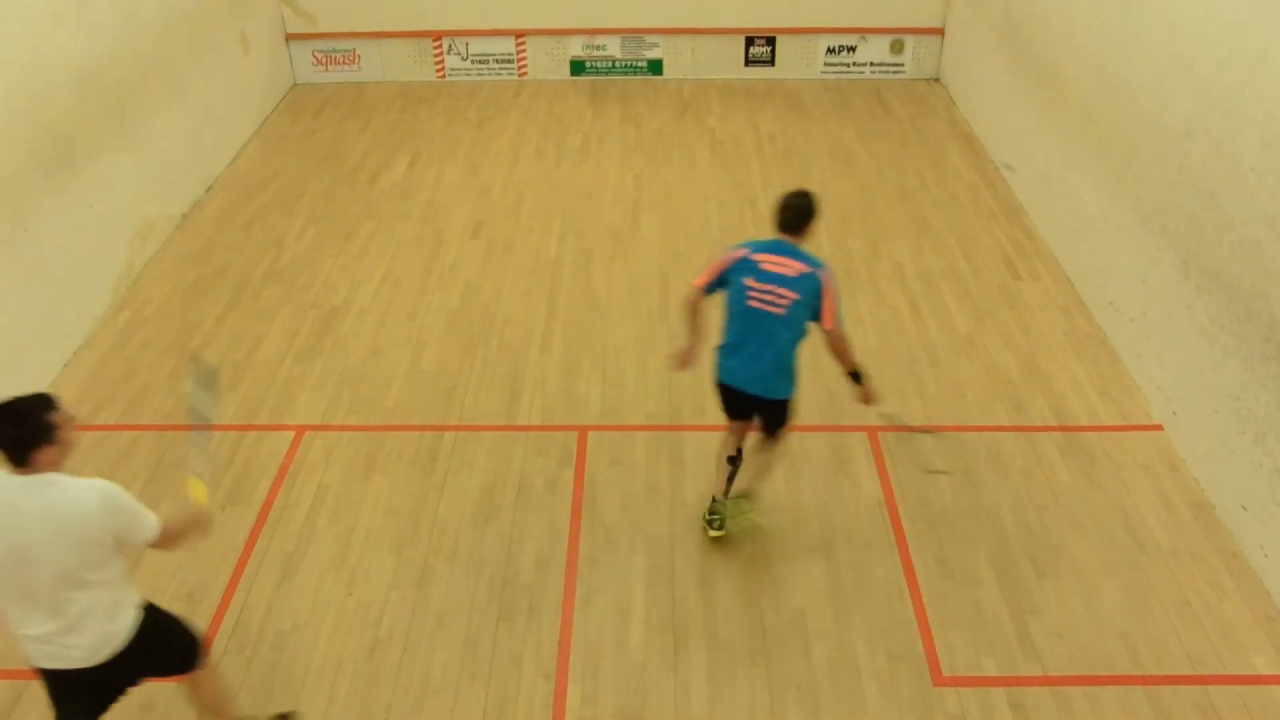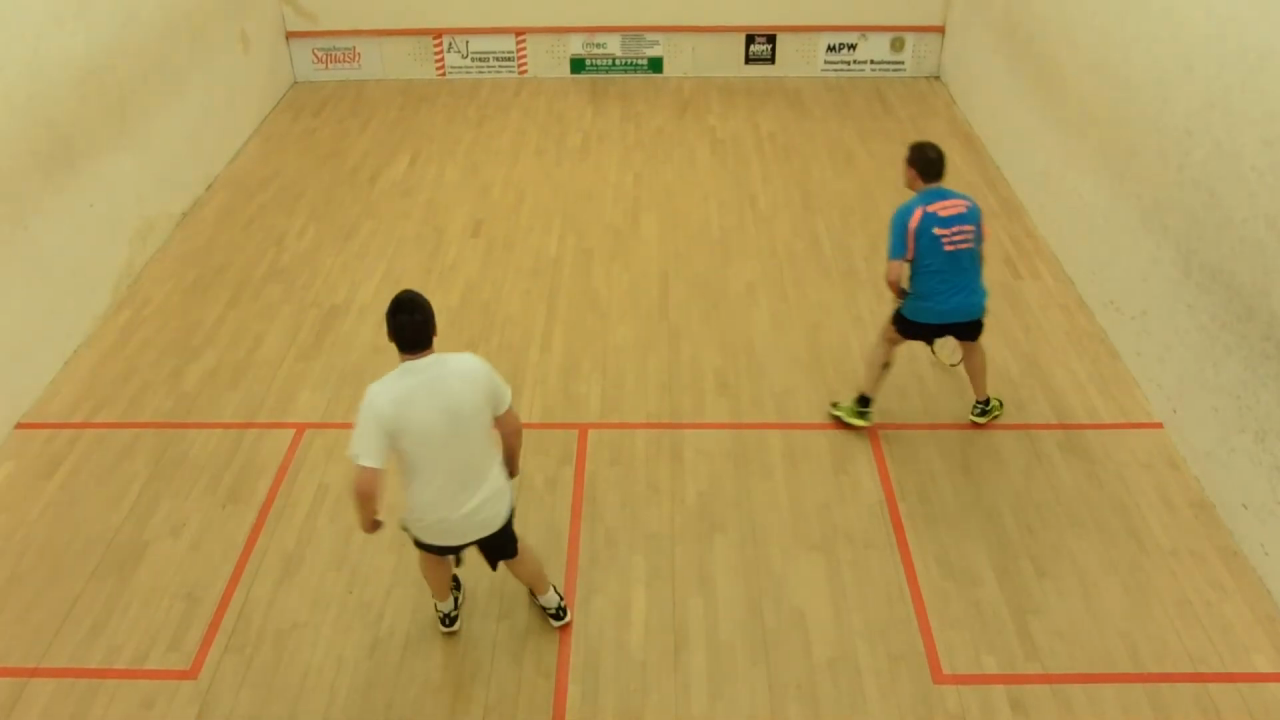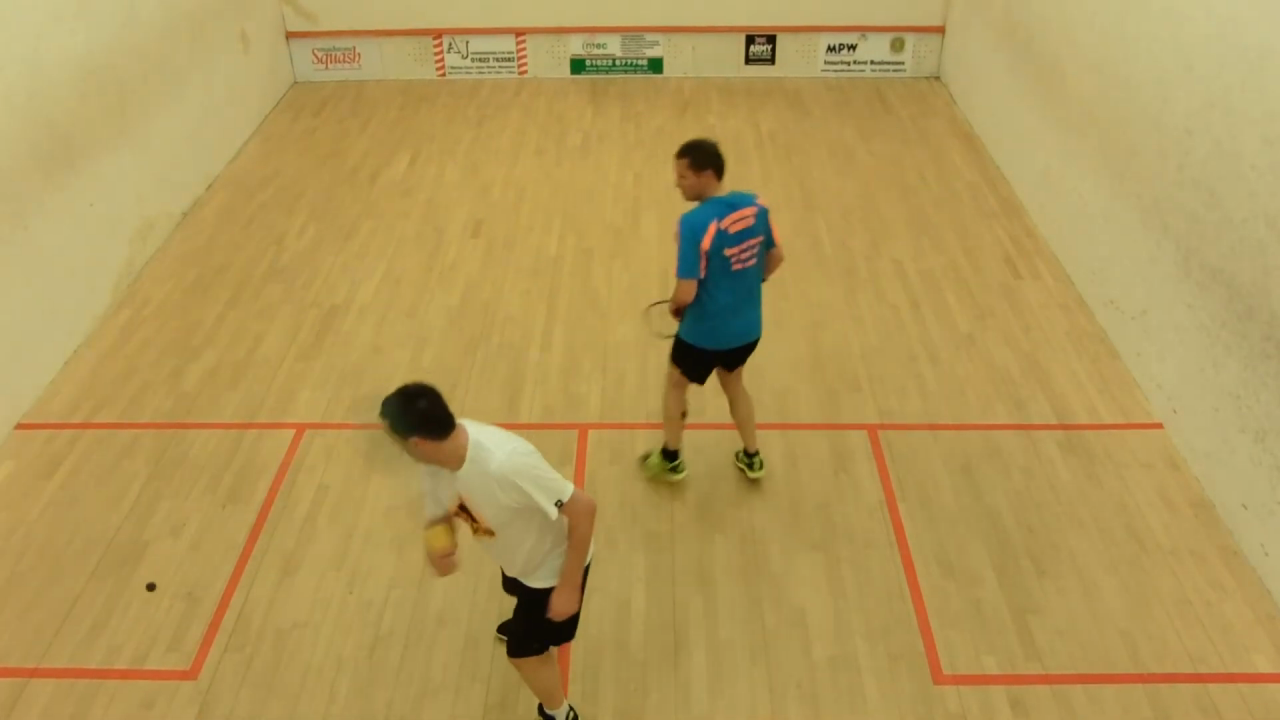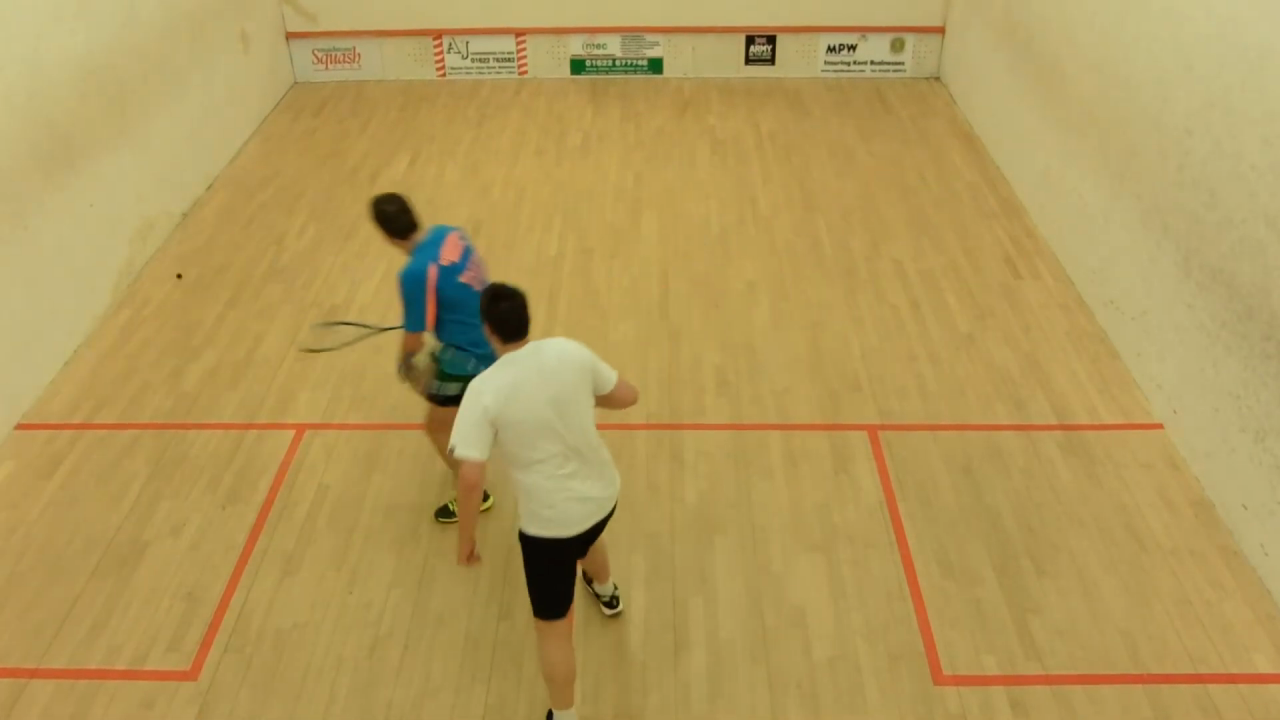
dt=1s
person 1, frame 1
right shoulder: (96, 498)
right elbow: (165, 537)
right wrist: (194, 522)
left hip: (47, 651)
right hip: (114, 634)
right knee: (195, 661)
person 1, frame 2
left shoulder: (381, 398)
right shoulder: (473, 368)
left elbow: (365, 486)
right elbow: (511, 426)
left wrist: (367, 517)
right wrist: (512, 460)
left hip: (432, 522)
right hip: (492, 506)
left knee: (433, 548)
right knee: (509, 550)
left ankle: (446, 609)
right ankle: (552, 603)
person 1, frame 3
left shoulder: (506, 463)
right shoulder: (434, 459)
left elbow: (583, 508)
right elbow: (439, 519)
left wrist: (569, 587)
right wrist: (439, 550)
left hip: (554, 563)
right hip: (520, 557)
left knee: (525, 651)
right knee: (518, 593)
right ankle: (531, 618)
person 1, frame 4
left shoulder: (485, 392)
right shoulder: (570, 352)
left elbow: (470, 477)
right elbow: (626, 396)
left wrist: (466, 537)
left hip: (550, 520)
right hip: (601, 493)
left knee: (552, 624)
right knee: (586, 540)
right ankle: (606, 591)
person 2, frame 1
left shoulder: (742, 254)
right shoulder: (818, 275)
left elbow: (693, 297)
right elbow: (833, 336)
left wrist: (693, 340)
right wrist: (857, 378)
left hip: (732, 373)
right hip: (774, 383)
left knee: (735, 434)
right knee: (771, 441)
left ankle: (717, 511)
right ankle: (743, 497)
person 2, frame 2
left shoulder: (909, 213)
right shoulder: (971, 206)
left elbow: (893, 276)
left wrist: (901, 295)
left hip: (923, 310)
right hip: (969, 305)
left knee: (886, 340)
right knee: (972, 346)
left ankle: (861, 407)
right ankle: (983, 405)
person 2, frame 3
left shoulder: (695, 222)
right shoulder: (755, 206)
left elbow: (686, 292)
right elbow: (776, 256)
left wrist: (674, 308)
left hip: (704, 331)
right hip: (747, 327)
left knee: (675, 386)
right knee: (733, 385)
left ankle: (670, 460)
right ankle: (752, 457)
person 2, frame 4
left shoulder: (415, 273)
right shoulder: (451, 234)
left elbow: (414, 342)
left wrist: (406, 369)
left hip: (470, 360)
right hip: (487, 344)
left knee: (437, 426)
